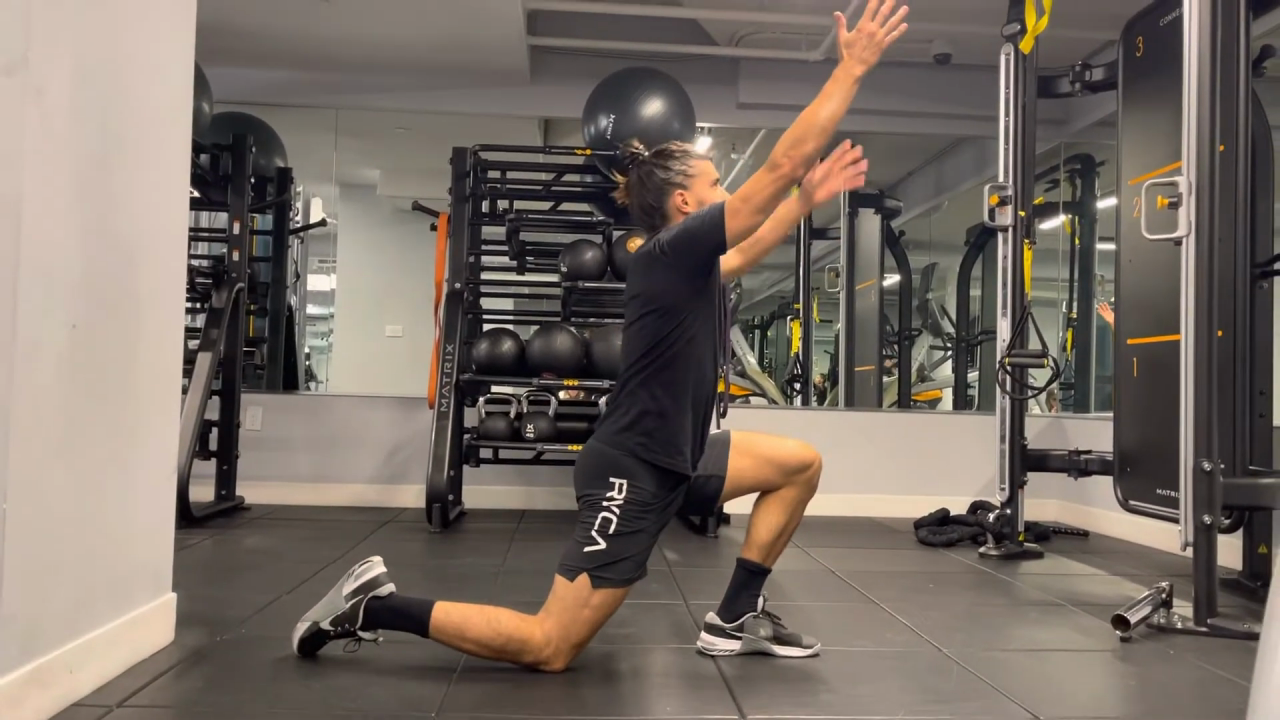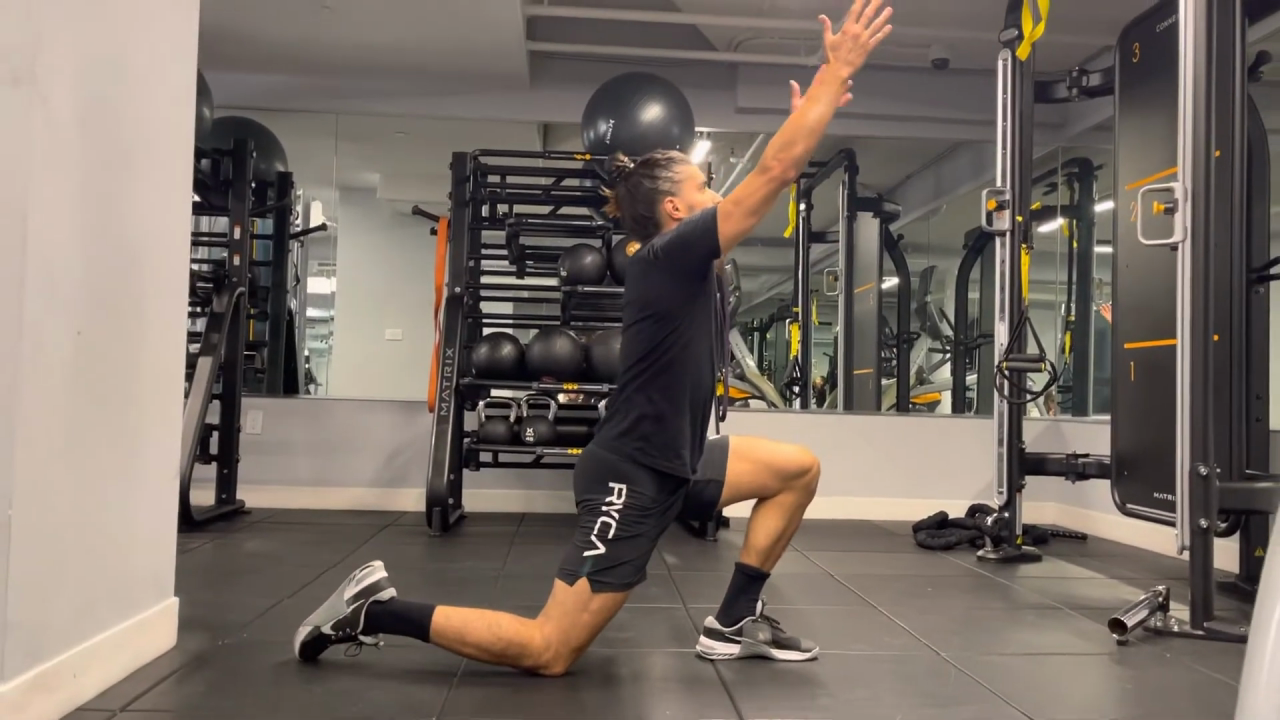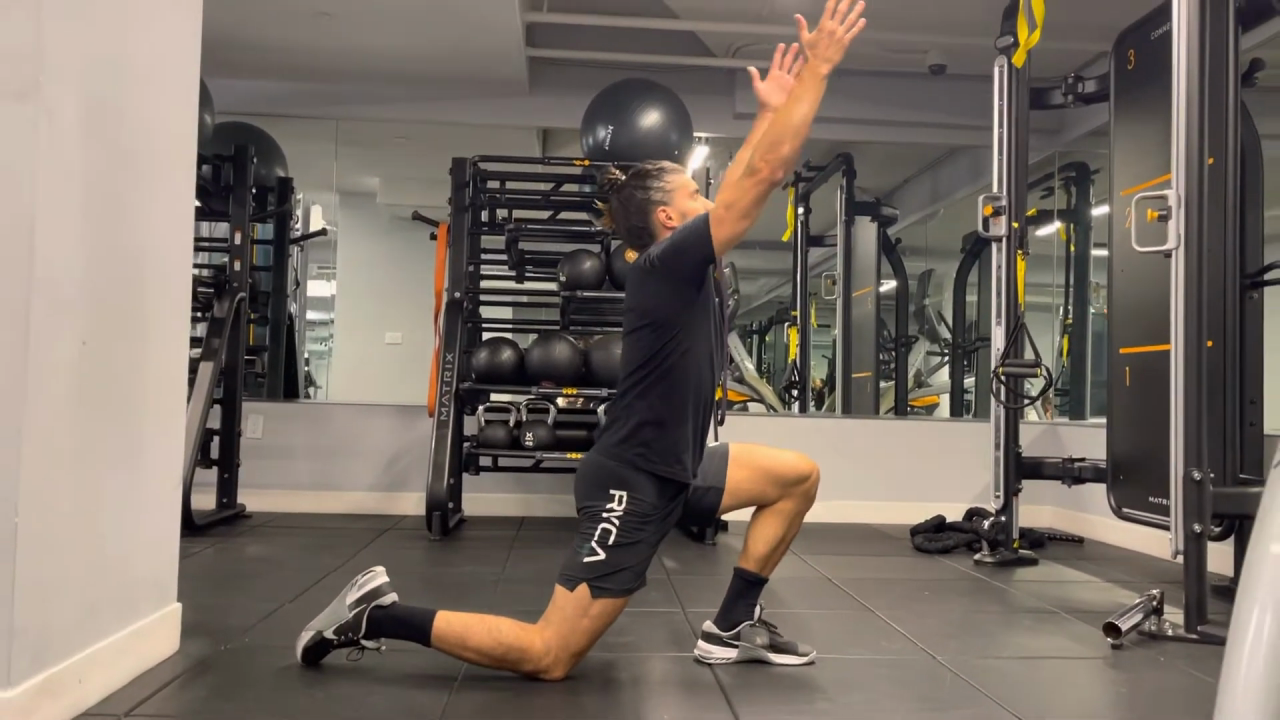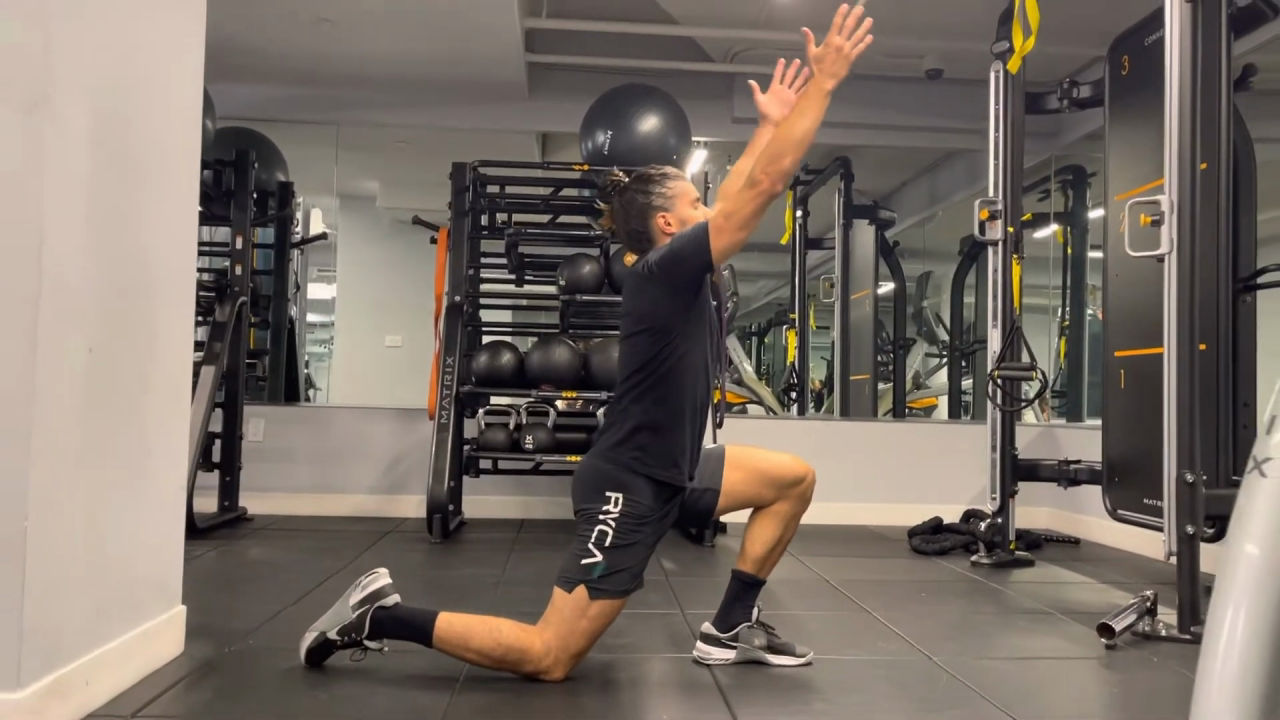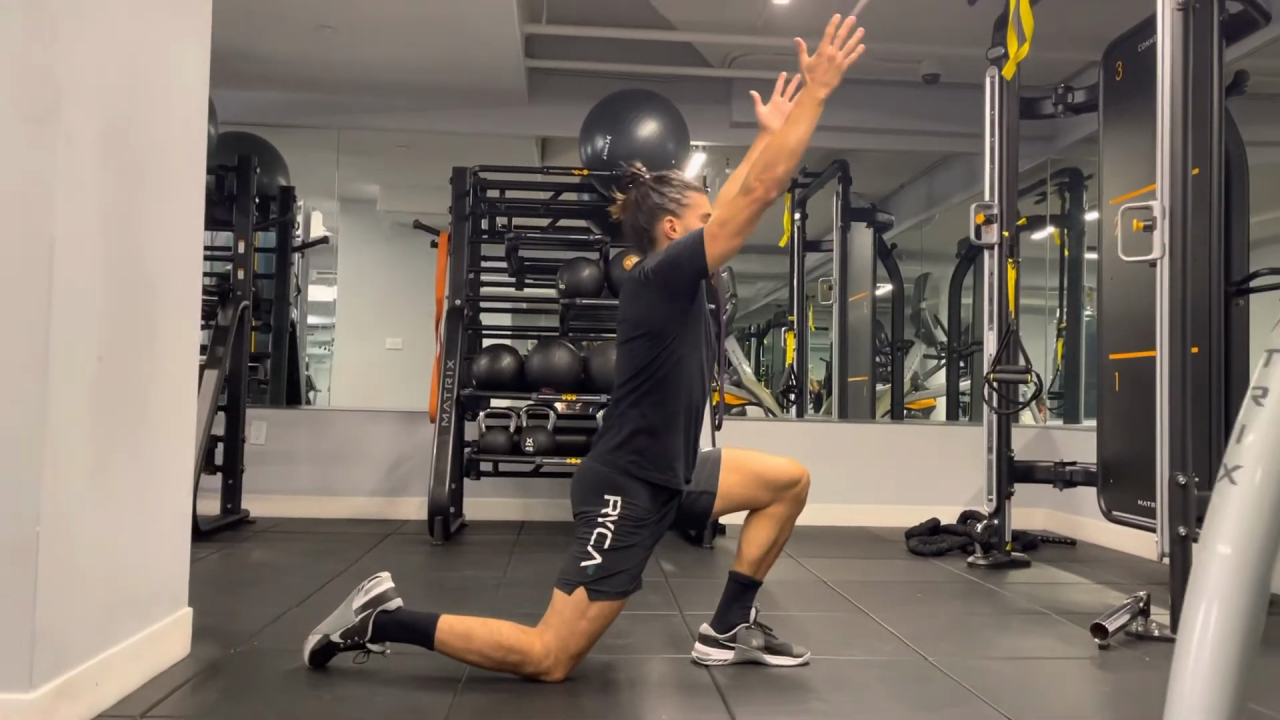
dt=0.2s
person 1, frame 1
left shoulder: (683, 261)
right shoulder: (674, 251)
left elbow: (745, 249)
right elbow: (779, 169)
left wrist: (809, 198)
right wrist: (854, 65)
left hip: (669, 456)
right hip: (631, 473)
left knee: (800, 463)
right knee: (548, 648)
left ankle: (736, 618)
right ankle: (376, 607)
person 1, frame 2
left shoulder: (678, 262)
right shoulder: (670, 257)
left elbow: (761, 183)
right elbow: (774, 173)
left wrist: (807, 115)
right wrist: (840, 68)
left hip: (670, 462)
right hip: (632, 477)
left knee: (798, 469)
right knee: (548, 651)
left ankle: (734, 622)
right ankle: (375, 611)
person 1, frame 3
left shoulder: (675, 268)
right shoulder: (668, 264)
left elbow: (738, 188)
right elbow: (765, 174)
left wrist: (771, 109)
right wrist: (821, 67)
left hip: (668, 469)
right hip: (631, 484)
left knee: (798, 476)
right knee: (548, 656)
left ankle: (732, 626)
right ankle: (377, 615)
person 1, frame 4
left shoulder: (670, 276)
right shoulder: (665, 272)
left elbow: (737, 196)
right elbow: (762, 187)
left wrist: (769, 122)
right wrist: (824, 80)
left hip: (666, 471)
right hip: (628, 487)
left knee: (794, 479)
right knee: (547, 658)
left ankle: (731, 627)
right ankle: (381, 617)
person 1, frame 5
left shoulder: (669, 281)
right shoulder: (663, 277)
left elbow: (731, 202)
right elbow: (758, 194)
left wrist: (769, 130)
right wrist: (817, 90)
left hip: (663, 474)
right hip: (628, 490)
left knee: (788, 481)
right knee: (549, 659)
left ankle: (728, 629)
right ankle: (382, 622)
